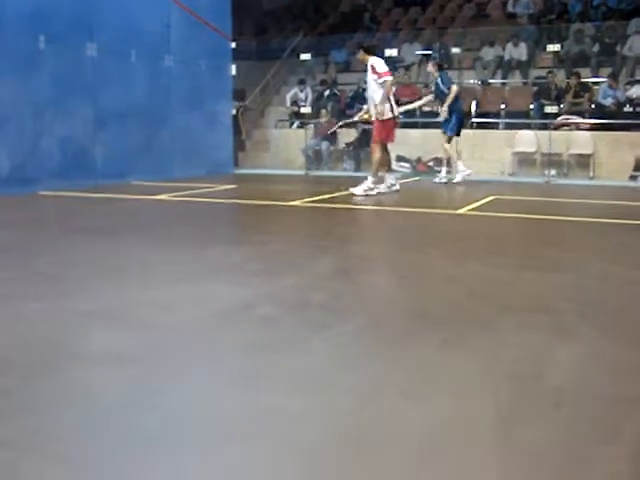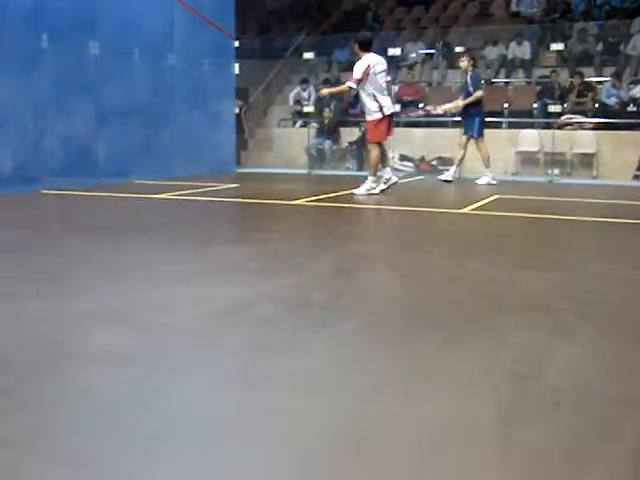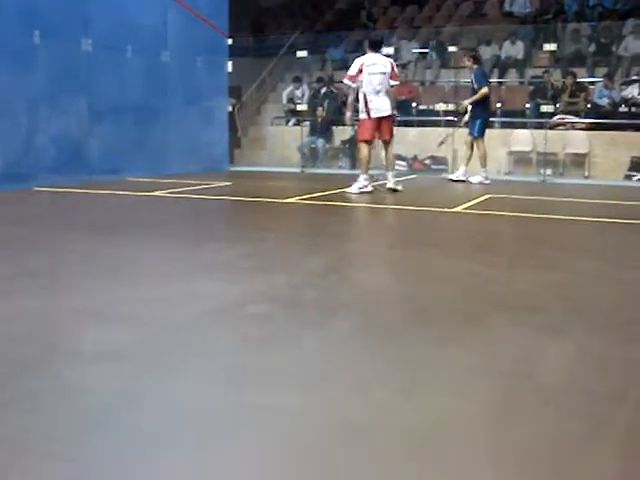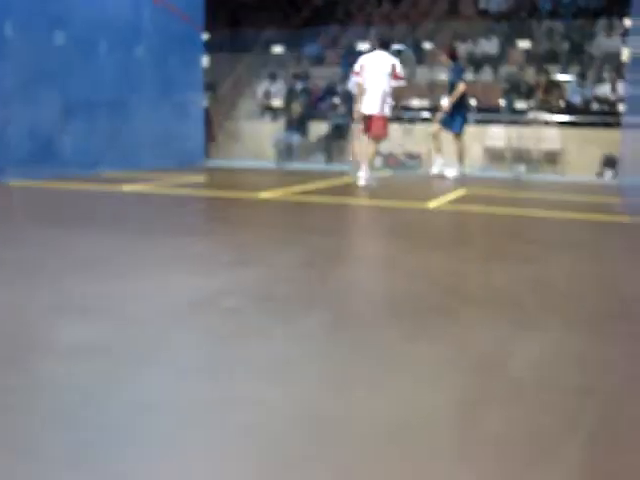
dt=0.4s
person 1, frame 1
left shoulder: (374, 63)
right shoulder: (374, 64)
left elbow: (388, 81)
left wrist: (381, 107)
right wrist: (365, 111)
left hip: (384, 113)
right hip: (381, 113)
left knee: (376, 146)
right knee: (381, 147)
left ankle: (371, 183)
right ankle: (390, 181)
person 1, frame 2
left shoulder: (362, 64)
right shoulder: (381, 60)
left elbow: (349, 87)
right elbow: (386, 83)
left wrist: (328, 91)
left hip: (375, 110)
right hip: (386, 107)
left knee: (373, 145)
right knee: (379, 143)
left ankle: (371, 183)
right ankle: (387, 174)
person 1, frame 3
left shoulder: (360, 62)
right shoulder: (389, 62)
left elbow: (352, 87)
right elbow: (393, 87)
left wrist: (349, 109)
right wrist: (393, 108)
left hip: (368, 110)
right hip: (386, 109)
left knee: (364, 144)
right knee: (387, 145)
left ankle: (364, 181)
right ankle: (391, 180)
person 1, frame 4
left shoulder: (364, 59)
right shoulder: (393, 62)
left elbow: (357, 83)
right elbow: (396, 86)
left wrist: (357, 105)
right wrist: (395, 105)
left hip: (366, 106)
right hip: (381, 108)
left knee: (369, 139)
right knee: (373, 141)
left ankle: (363, 171)
right ankle: (365, 174)
person 2, frame 1
left shoulder: (443, 76)
right shoulder: (437, 83)
left elbow: (455, 88)
right elbow: (426, 100)
left wrist: (446, 105)
right wrist: (407, 107)
left hip: (454, 112)
right hip: (449, 114)
left knee: (445, 143)
right knee: (446, 143)
left ankle: (462, 169)
right ankle: (443, 174)
person 2, frame 2
left shoulder: (474, 75)
right shoulder: (467, 77)
left elbow: (480, 93)
right elbow: (463, 98)
left wrist: (463, 103)
right wrist: (447, 106)
left hip: (475, 115)
right hip: (468, 116)
left knee: (479, 143)
right knee: (463, 143)
left ankle: (489, 175)
right ankle: (452, 173)
person 2, frame 3
left shoulder: (478, 72)
right shoulder: (478, 72)
left elbow: (485, 90)
left wrist: (469, 101)
right wrist: (469, 113)
left hip: (480, 113)
right hip: (477, 113)
left knee: (479, 141)
right knee: (470, 142)
left ankle: (483, 175)
right ankle: (462, 172)
person 2, frame 4
left shoulder: (456, 68)
right shoulder: (453, 69)
left elbow: (462, 86)
left wrist: (449, 103)
right wrist: (445, 106)
left hip: (457, 109)
right hip: (451, 109)
left knee: (457, 137)
right knee: (436, 131)
left ankle: (459, 168)
right ankle: (439, 163)
